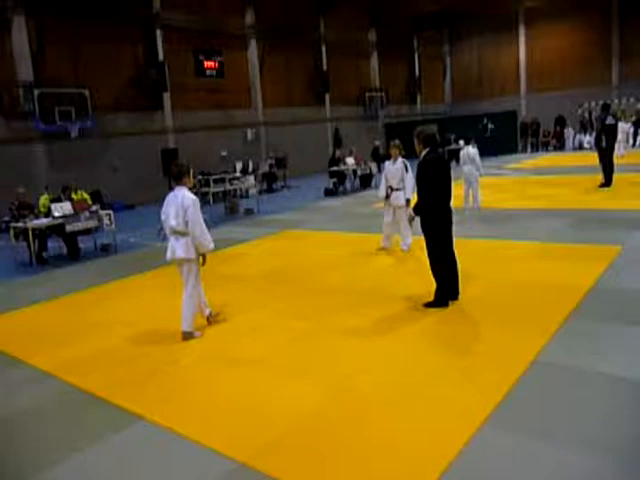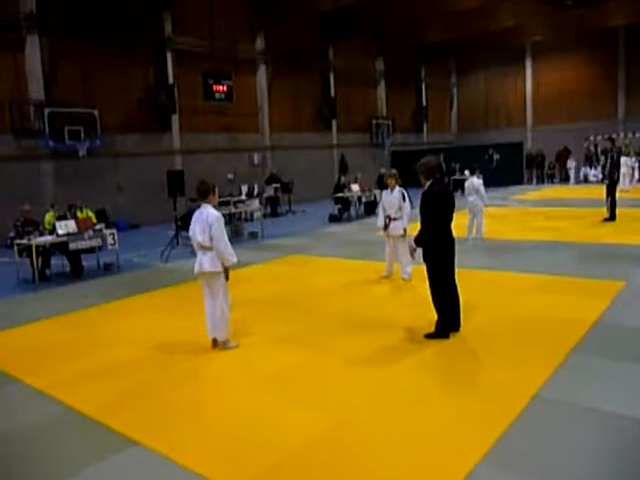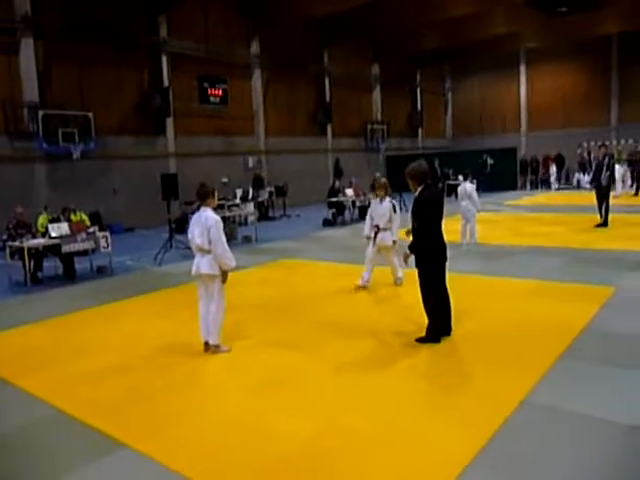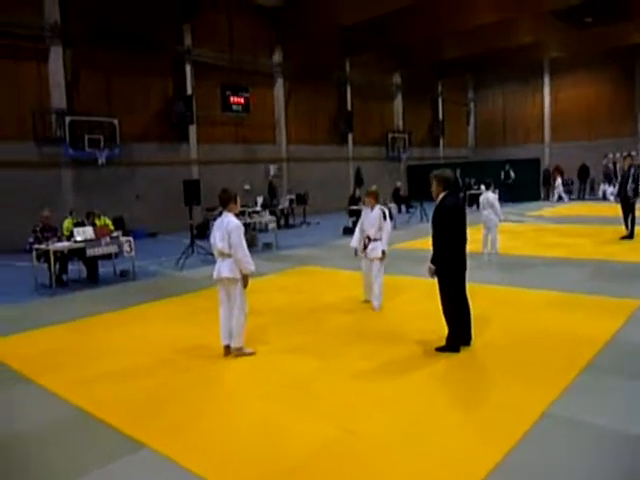
dt=0.7s
person 1, frame 1
left shoulder: (426, 163)
right shoulder: (440, 158)
left elbow: (426, 193)
left wrist: (415, 211)
left hip: (432, 216)
right hip: (443, 212)
left knee: (437, 257)
right knee: (447, 253)
left ankle: (442, 297)
right ankle: (452, 292)
person 1, frame 2
left shoulder: (430, 193)
right shoulder: (445, 189)
left elbow: (429, 224)
left wrist: (417, 243)
left hip: (435, 247)
right hip: (446, 243)
left knee: (439, 288)
right knee: (449, 284)
left ankle: (443, 328)
right ankle: (453, 323)
person 1, frame 3
left shoulder: (423, 198)
right shoulder: (435, 191)
left elbow: (423, 230)
left wrist: (410, 249)
right wrist: (413, 229)
left hip: (428, 252)
right hip: (438, 248)
left knee: (430, 293)
right knee: (440, 289)
left ankle: (434, 333)
right ankle: (445, 327)
person 1, frame 4
left shoulder: (444, 206)
right shoulder: (456, 201)
left elbow: (442, 238)
left wrist: (434, 262)
left hip: (447, 261)
right hip: (458, 257)
left knee: (450, 302)
right knee: (460, 298)
left ankle: (454, 342)
right ankle: (465, 337)
person 2, frame 1
left shoulder: (169, 198)
right shoulder: (190, 199)
left elbow: (165, 223)
right elbow: (196, 227)
right wrist: (204, 249)
left hip: (175, 245)
right hip: (188, 246)
left knee: (194, 283)
right knee: (191, 288)
left ankle: (207, 313)
right ankle: (187, 330)
person 2, frame 2
left shoulder: (196, 215)
right shoulder: (214, 215)
left elbow: (194, 239)
right elbow: (221, 243)
right wrist: (227, 264)
left hip: (202, 261)
right hip: (214, 261)
left knee: (210, 301)
right knee: (222, 301)
left ankle: (214, 338)
right ankle: (223, 339)
person 2, frame 3
left shoulder: (195, 218)
right shoulder: (213, 219)
left elbow: (192, 241)
right elbow: (219, 246)
right wrist: (226, 267)
left hip: (199, 264)
right hip: (212, 265)
left knee: (205, 303)
right knee: (216, 304)
left ankle: (207, 341)
right ankle: (214, 343)
person 2, frame 4
left shoulder: (218, 223)
right shoulder: (235, 224)
right elbow: (239, 251)
right wrist: (246, 271)
left hip: (221, 267)
right hip: (233, 268)
left knee: (225, 307)
right knee: (239, 308)
left ankle: (227, 346)
right ankle: (238, 347)
person 3, frame 1
left shoulder: (403, 163)
right shoulder: (387, 164)
left elbow: (408, 180)
right elbow: (384, 180)
left wrist: (408, 197)
right wrist: (384, 195)
left hip: (400, 195)
right hip: (390, 195)
left knee: (403, 221)
right knee: (387, 220)
left ankle: (405, 244)
right ankle: (386, 243)
person 3, frame 2
left shoulder: (401, 192)
right shoulder: (385, 193)
left elbow: (406, 210)
right elbow: (382, 209)
left wrist: (404, 227)
right wrist: (382, 225)
left hip: (398, 224)
right hip: (388, 224)
left knee: (402, 250)
right knee: (389, 249)
left ankle: (406, 273)
right ankle: (388, 272)
person 3, frame 3
left shoulder: (391, 204)
right shoulder: (374, 202)
left elbow: (396, 221)
right elbow: (369, 217)
left wrist: (394, 237)
right wrist: (367, 233)
left hip: (386, 235)
right hip: (375, 234)
left knee: (392, 258)
right knee: (369, 257)
left ankle: (398, 278)
right ankle: (365, 281)
person 3, frame 4
left shoulder: (382, 211)
right shoulder: (365, 211)
left elbow: (386, 230)
right elbow: (360, 228)
left wrist: (384, 248)
right wrist: (356, 244)
left hip: (377, 246)
right hip: (367, 245)
left knee: (376, 274)
right knee: (366, 273)
left ankle: (376, 303)
right ankle: (369, 296)
